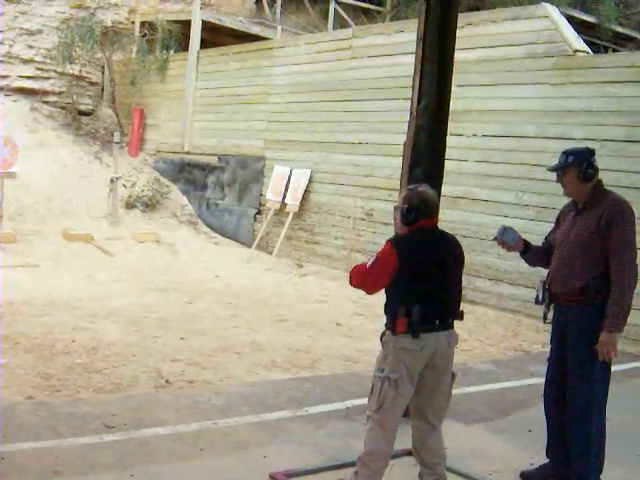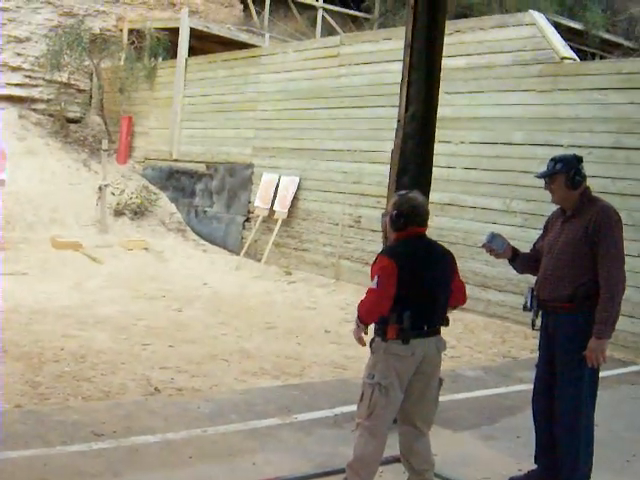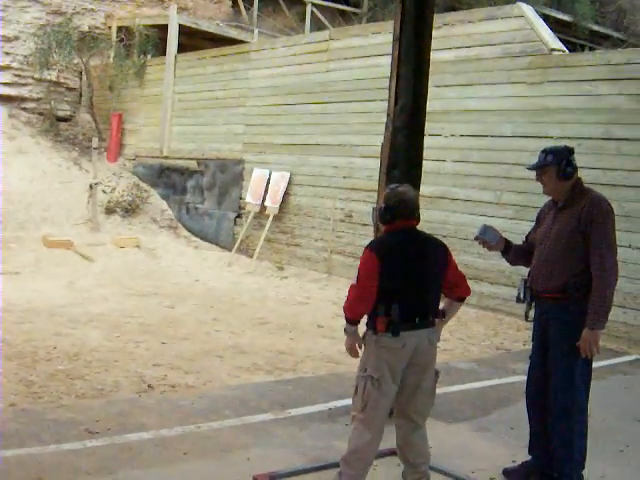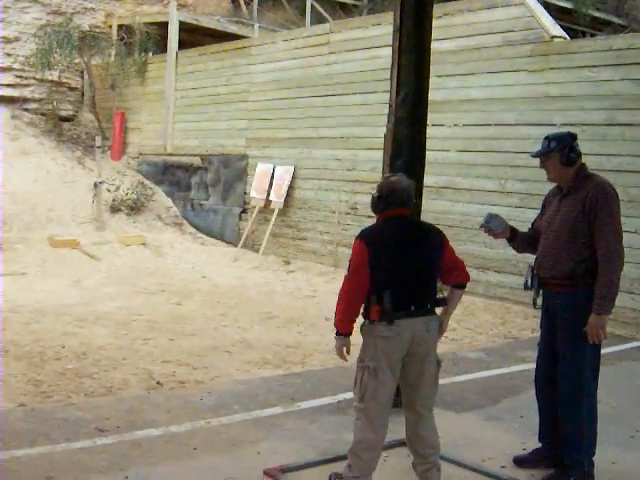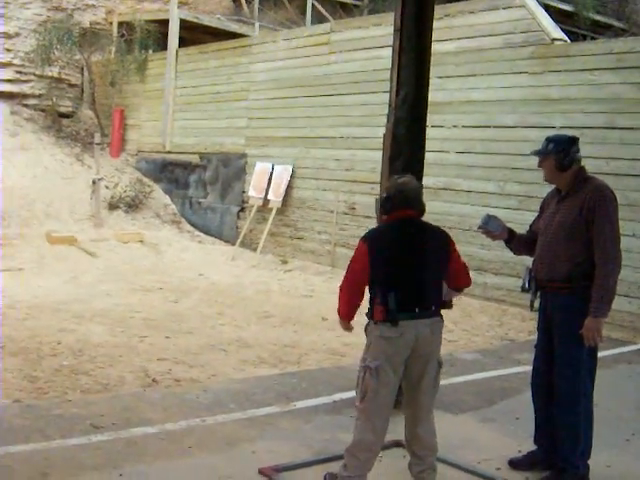
dt=0.4s
person 1, frame 1
right shoulder: (568, 211)
right elbow: (549, 255)
left wrist: (612, 328)
right wrist: (523, 248)
left hip: (591, 315)
right hip: (563, 311)
left knee: (585, 399)
right knee: (555, 393)
person 1, frame 2
left shoulder: (602, 216)
right shoulder: (557, 217)
left elbow: (612, 280)
right elbow: (537, 263)
left wrist: (601, 334)
right wrist: (511, 255)
left hip: (579, 321)
right hip: (551, 318)
left knee: (573, 405)
right knee: (543, 399)
person 1, frame 3
left shoulder: (594, 207)
right shoulder: (549, 209)
left elbow: (604, 270)
right elbow: (530, 255)
left wrist: (594, 324)
right wrist: (504, 247)
left hip: (572, 312)
right hip: (544, 309)
left knee: (567, 396)
right knee: (537, 391)
person 1, frame 4
left shoulder: (598, 192)
right shoulder: (554, 195)
left elbow: (610, 256)
right elbow: (536, 241)
left wrist: (601, 310)
right wrist: (510, 234)
left hip: (580, 298)
right hip: (552, 297)
left knee: (576, 383)
right knee: (547, 378)
right ankle: (552, 448)
person 1, frame 5
left shoulder: (596, 194)
right shoulder: (553, 197)
left elbow: (608, 259)
right elbow: (534, 243)
left wrist: (597, 313)
right wrist: (507, 235)
left hip: (576, 301)
right hip: (549, 298)
left knee: (572, 385)
right knee: (543, 380)
right ankle: (547, 450)
person 2, frame 1
left shoulder: (398, 247)
right shoulder: (452, 246)
left elbow: (364, 279)
left wrist: (368, 267)
left hip: (407, 340)
right hip: (443, 338)
left knee: (383, 415)
right knee: (430, 415)
person 2, frame 2
left shoulder: (391, 256)
right shoulder: (444, 256)
left elbow: (375, 304)
right elbow: (457, 297)
left wrist: (360, 322)
left hip: (395, 347)
right hip: (431, 345)
left knee: (373, 422)
right knee: (418, 422)
person 2, frame 3
left shoulder: (378, 249)
right shoulder: (437, 248)
left elbow: (360, 297)
right elbow: (459, 291)
left wrist: (351, 329)
right wrist: (437, 322)
left hip: (388, 339)
right hip: (425, 338)
left knee: (368, 416)
right knee: (414, 415)
person 2, frame 4
left shoulder: (369, 238)
right shoulder: (433, 236)
left elbow: (353, 289)
right elbow: (459, 278)
left wrist: (342, 332)
right wrist: (445, 316)
left hip: (386, 329)
right hip: (425, 326)
left knee: (372, 407)
right knee: (421, 404)
person 2, frame 5
left shoulder: (374, 239)
right shoulder: (439, 237)
left elbow: (353, 285)
right elbow: (461, 280)
left wrist: (345, 317)
left hip: (390, 329)
right hip: (429, 327)
left knee: (373, 407)
right knee: (422, 404)
